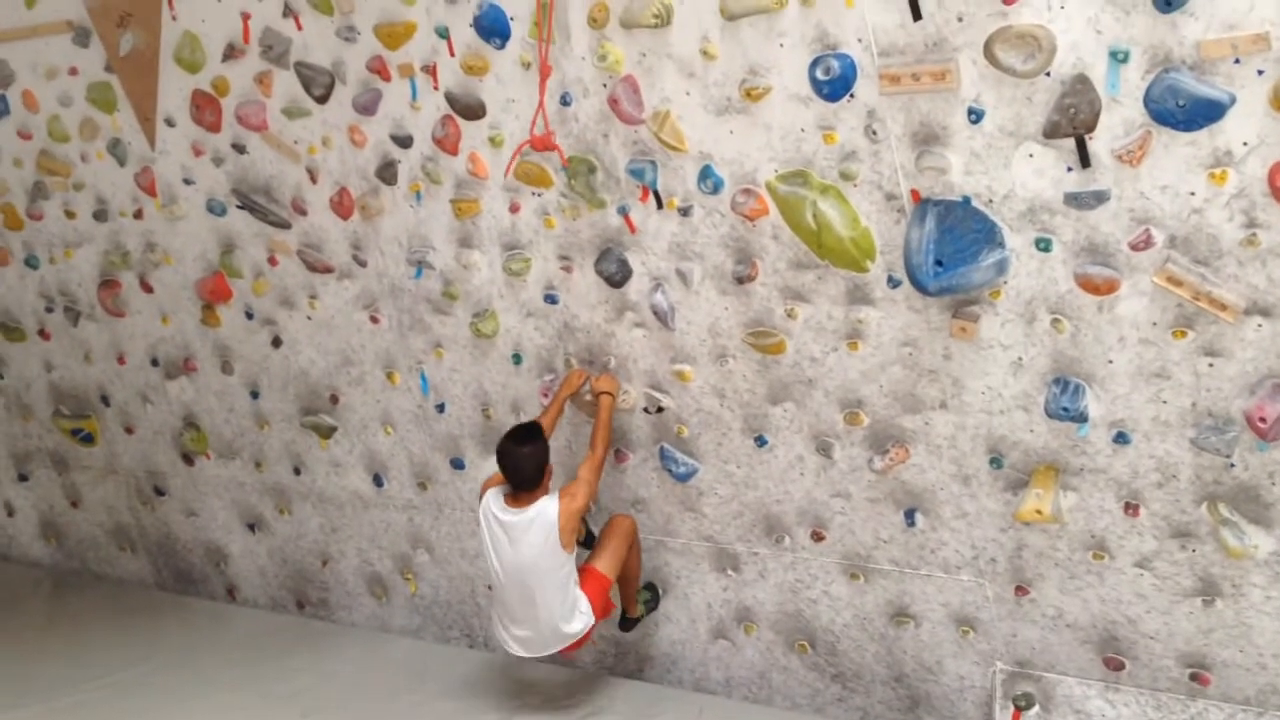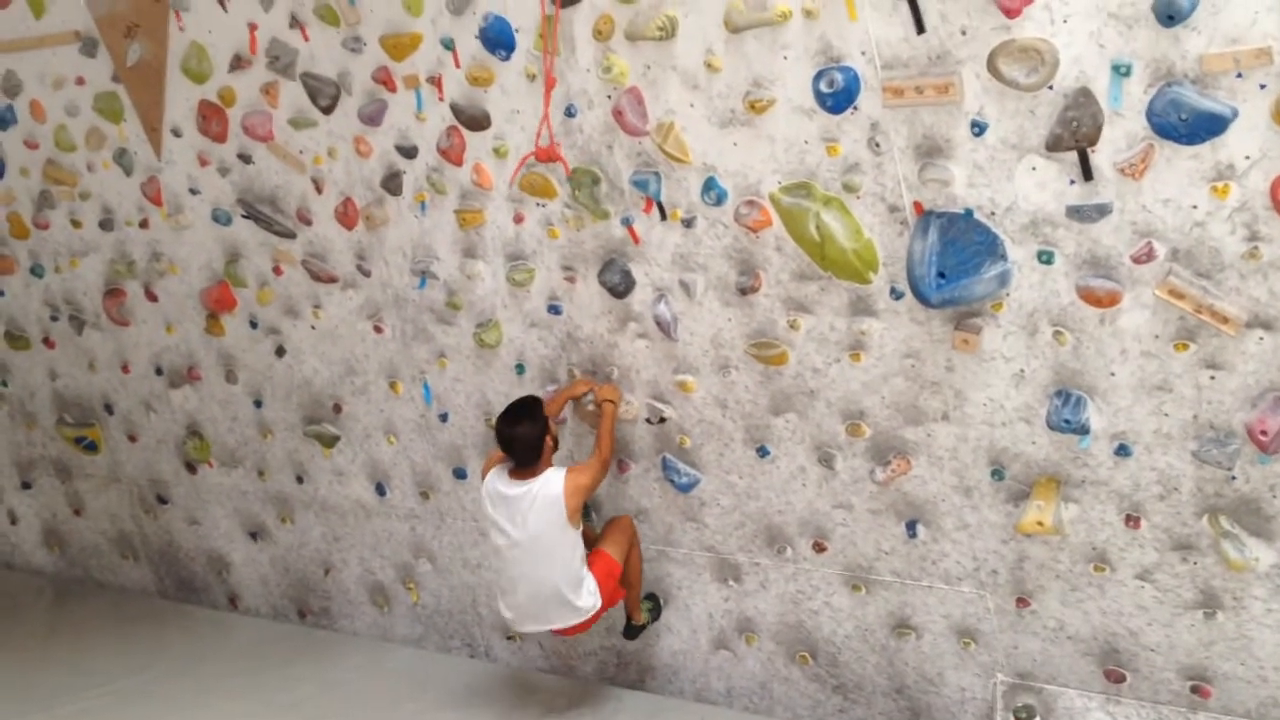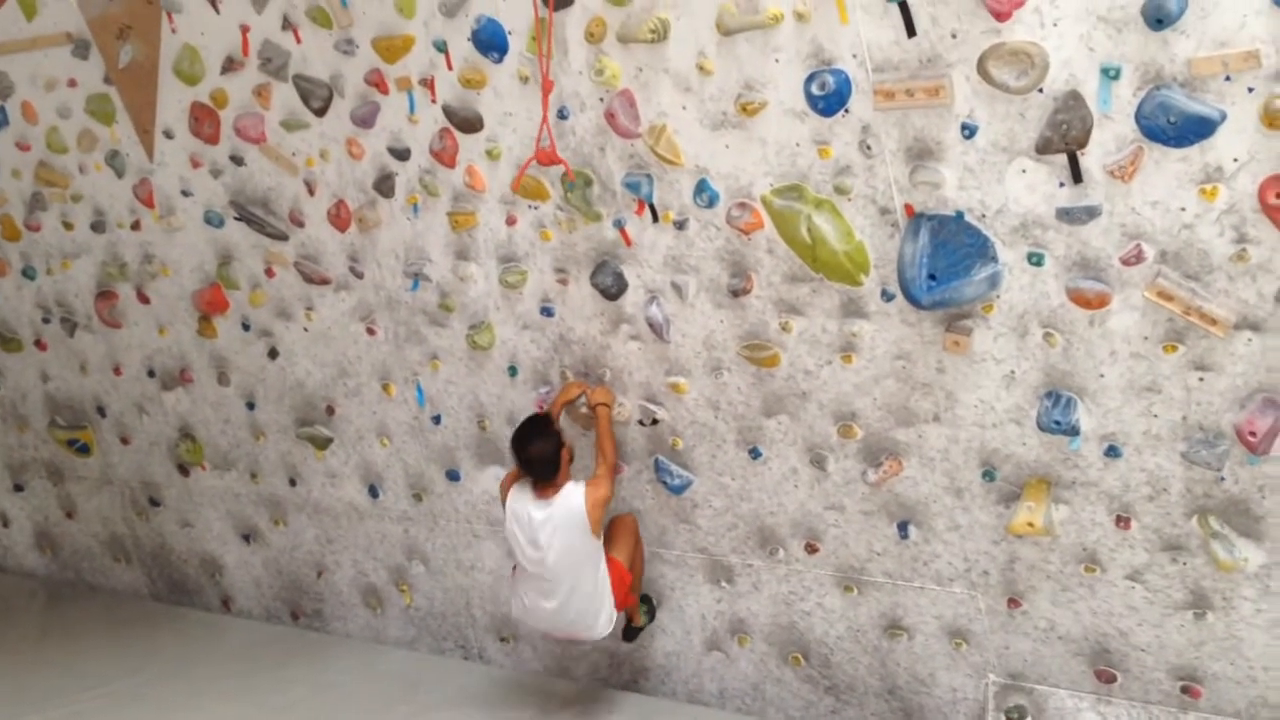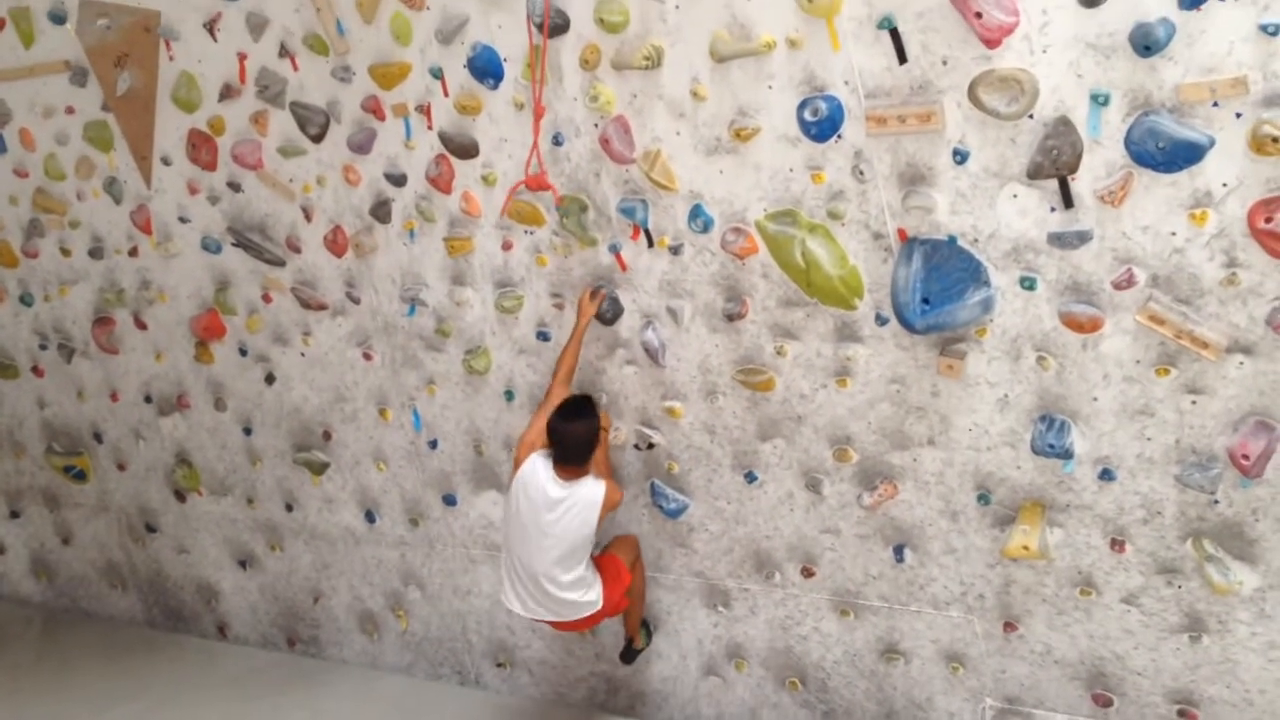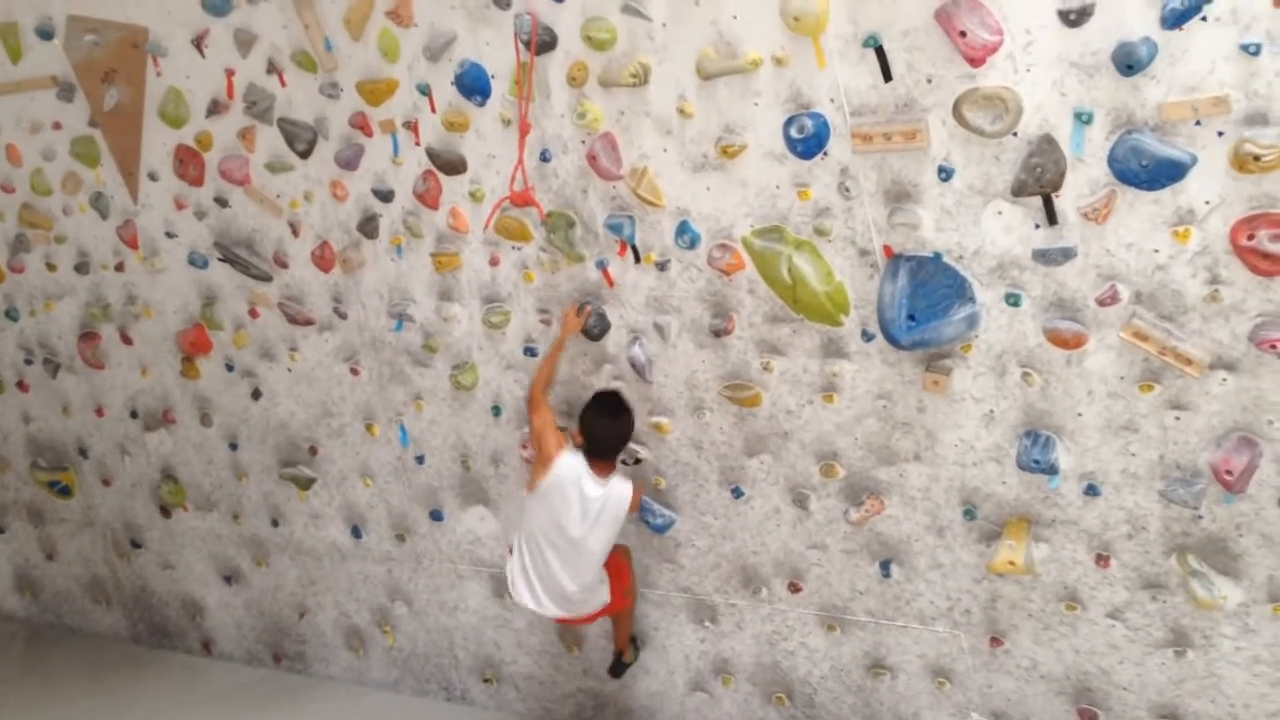
dt=0.4s
person 1, frame 1
left shoulder: (488, 496)
right shoulder: (565, 507)
left elbow: (526, 449)
right elbow: (597, 455)
left wrist: (563, 393)
right wrist: (606, 397)
left hip: (511, 637)
right hip: (567, 635)
right knee: (623, 525)
right ankle: (632, 611)
person 1, frame 2
left shoulder: (492, 472)
right shoulder: (571, 485)
left elbow: (525, 435)
right elbow: (602, 456)
left wrist: (565, 396)
right wrist: (608, 404)
left hip: (518, 616)
right hip: (574, 614)
right knee: (623, 525)
right ankle: (637, 617)
person 1, frame 3
left shoulder: (511, 491)
right shoulder: (590, 497)
left elbow: (534, 436)
right elbow: (609, 463)
left wrist: (558, 403)
right wrist: (602, 407)
left hip: (532, 615)
right hip: (591, 621)
right knee: (626, 524)
right ankle: (635, 618)
person 1, frame 4
left shoulder: (527, 460)
right shoulder: (607, 495)
left elbow: (559, 383)
left wrist: (582, 321)
right wrist: (600, 431)
left hip: (521, 599)
right hip: (578, 612)
right knee: (629, 546)
right ankle: (635, 639)
person 1, frame 5
left shoulder: (554, 458)
right shoulder: (628, 493)
left elbow: (536, 393)
left wrist: (565, 334)
left hip: (526, 591)
right hip: (585, 605)
right knee: (622, 558)
right ankle: (623, 653)
